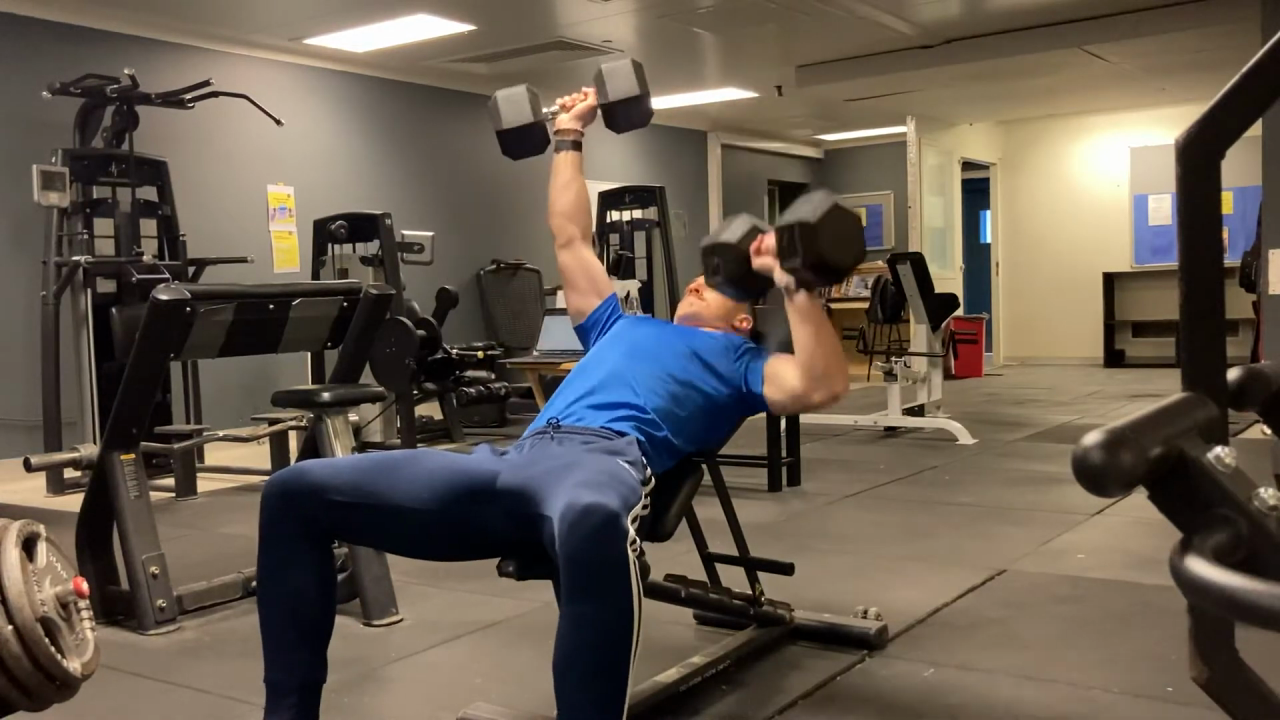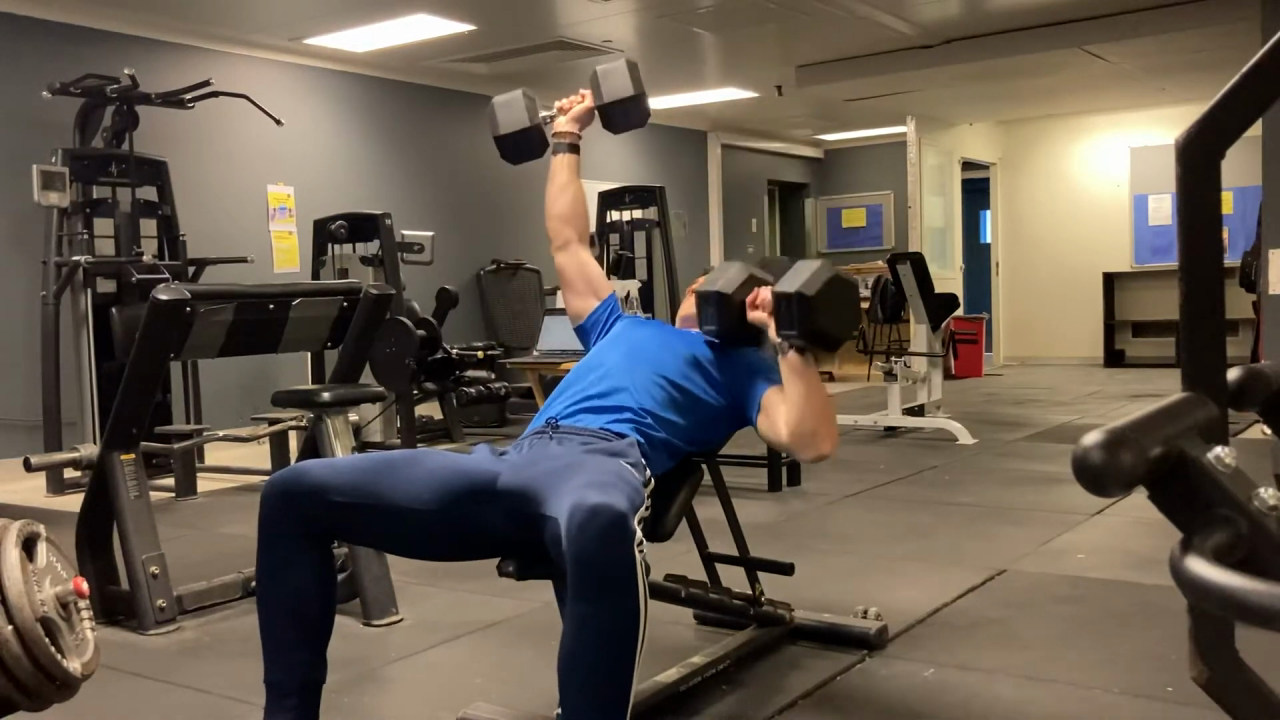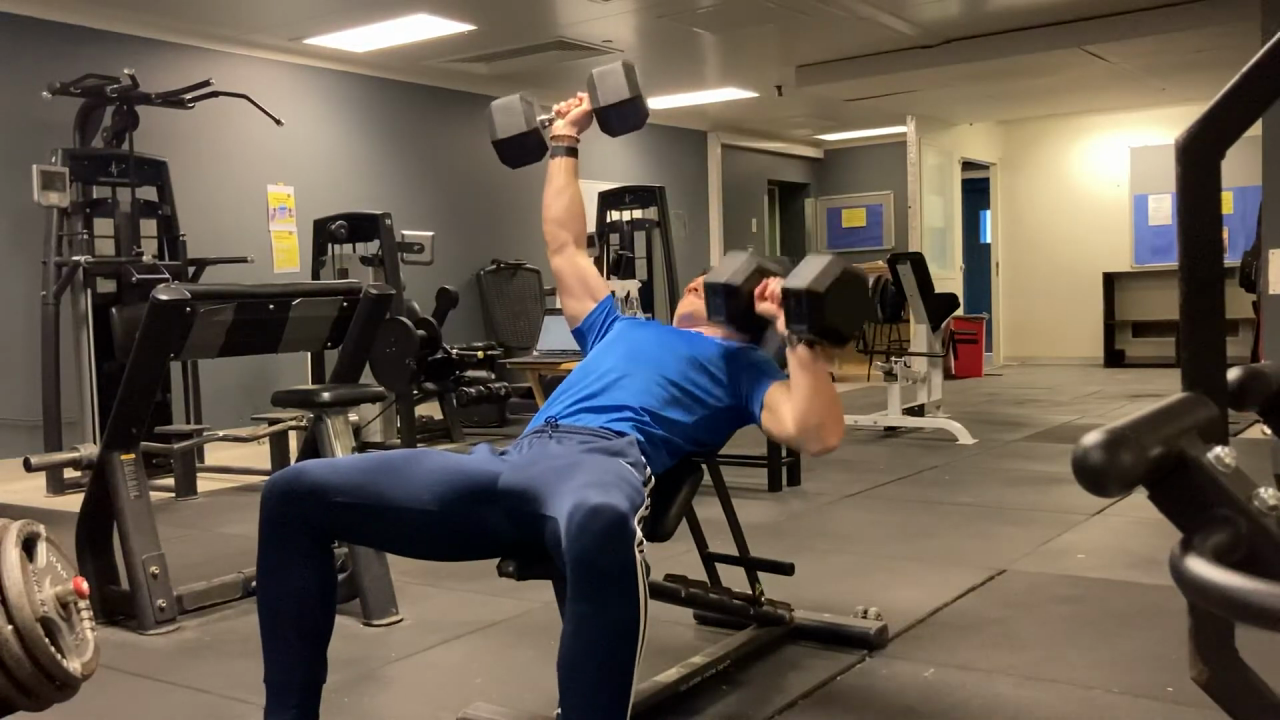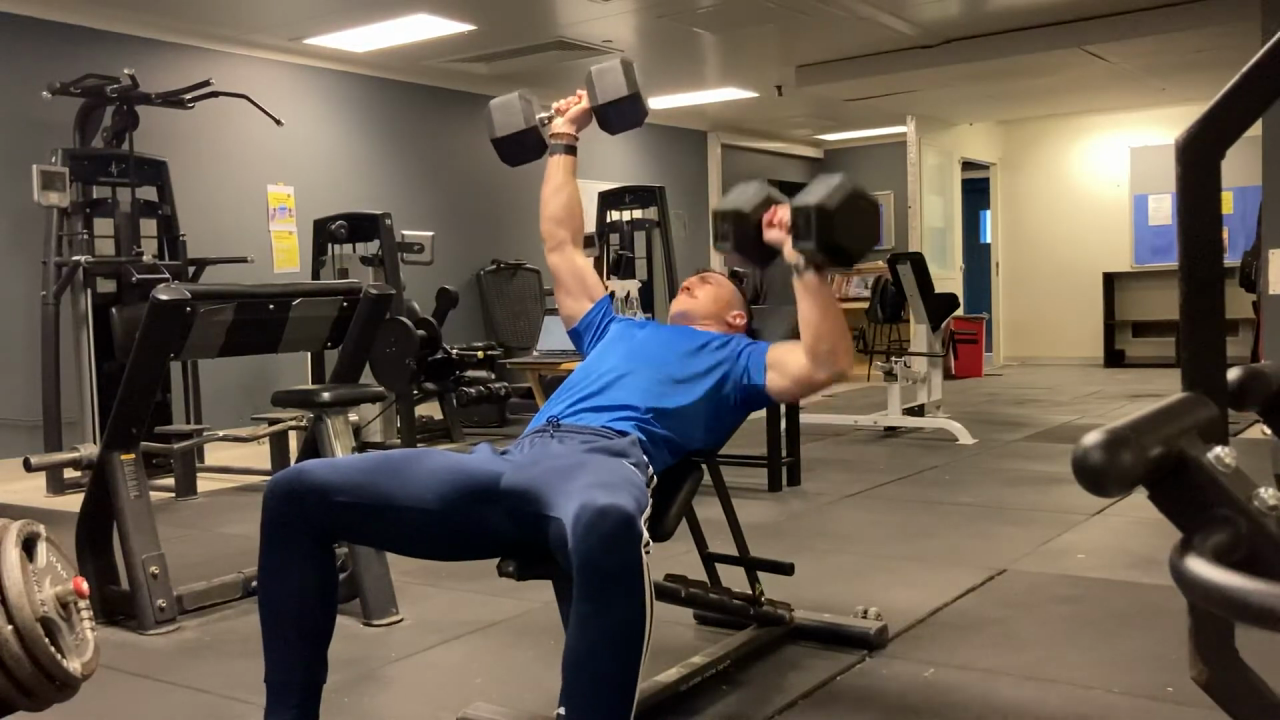
dt=0.2s
person 1, frame 1
left shoulder: (739, 360)
right shoulder: (621, 328)
left elbow: (822, 383)
right elbow: (571, 240)
left wrist: (791, 282)
right wrist: (568, 135)
left hip: (604, 458)
right hip: (511, 459)
left knee: (591, 523)
right knee: (296, 493)
person 1, frame 2
left shoulder: (742, 366)
right shoulder: (622, 329)
left elbow: (813, 440)
right elbow: (568, 243)
left wrist: (786, 337)
right wrist: (567, 137)
left hip: (605, 458)
right hip: (512, 459)
left knee: (598, 523)
right knee: (295, 493)
person 1, frame 3
left shoulder: (741, 364)
right shoulder: (619, 329)
left elbow: (819, 433)
right elbow: (565, 246)
left wrist: (793, 327)
right wrist: (564, 141)
left hip: (605, 458)
right hip: (510, 459)
left knee: (598, 524)
right knee: (295, 493)
person 1, frame 4
left shoulder: (739, 358)
right shoulder: (616, 330)
left elbow: (826, 363)
right elbow: (562, 246)
left wrist: (801, 253)
right wrist: (564, 138)
left hip: (605, 458)
right hip: (509, 459)
left knee: (606, 525)
right knee: (297, 493)
